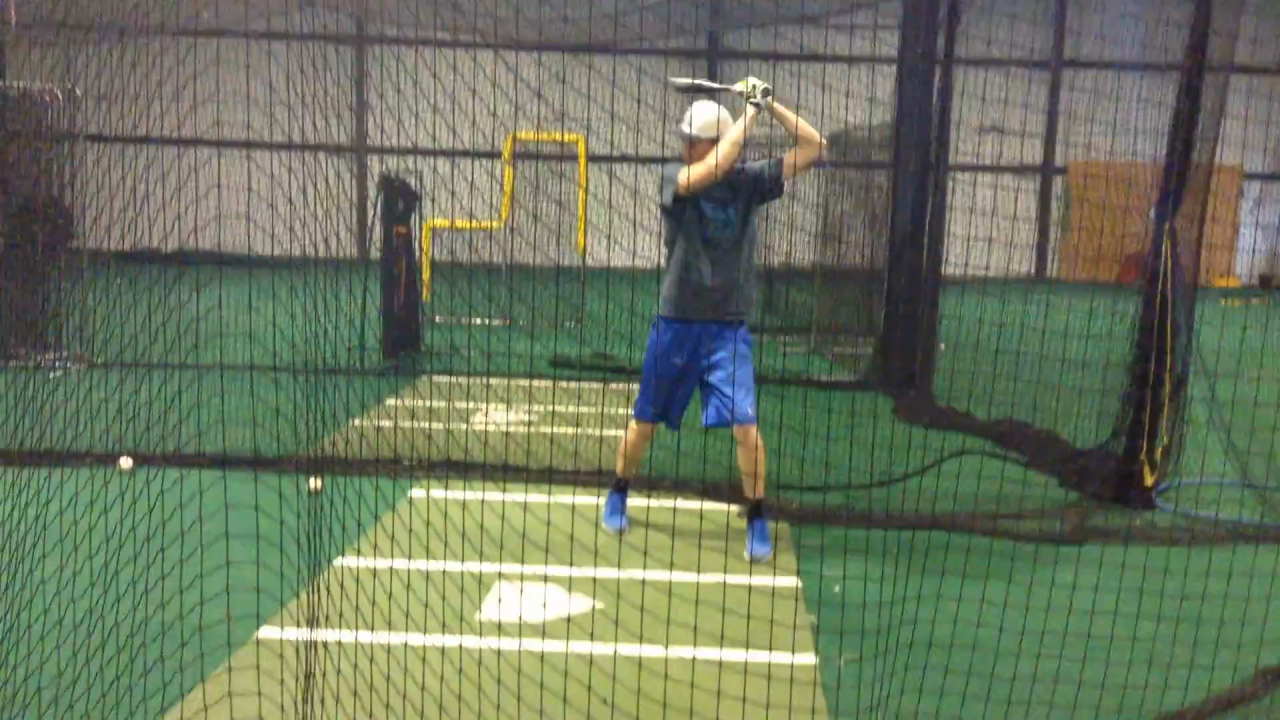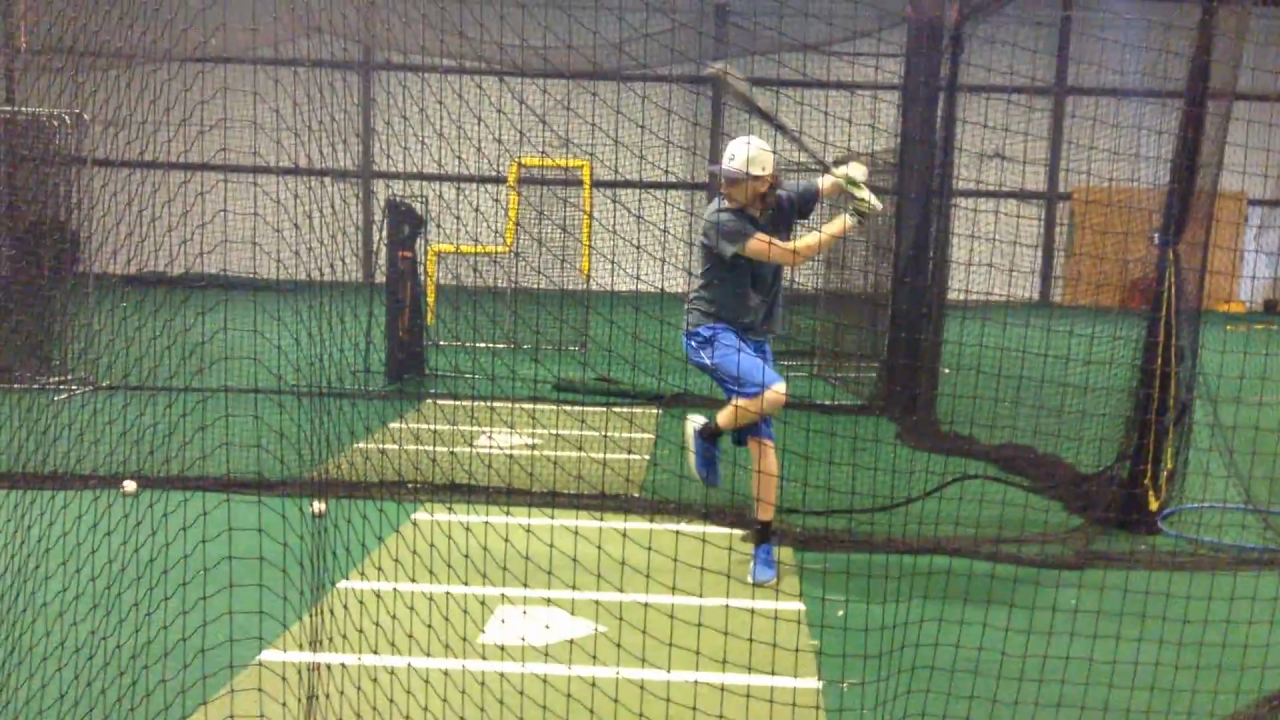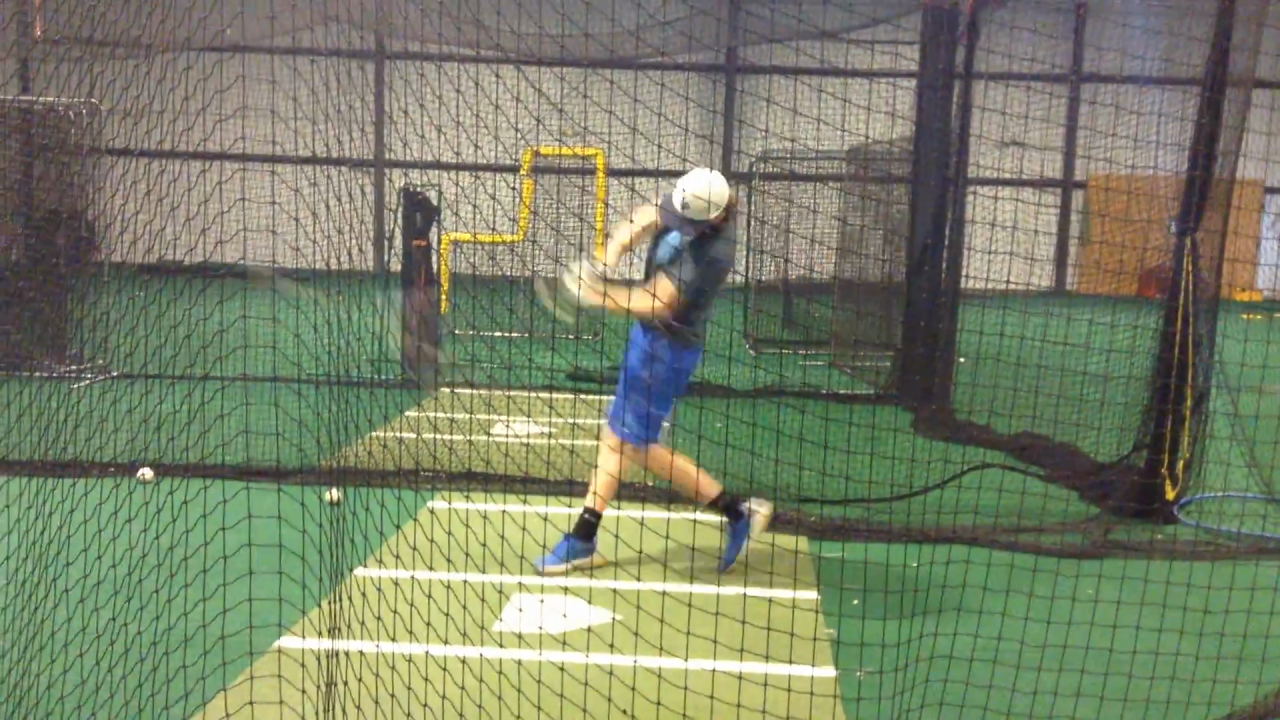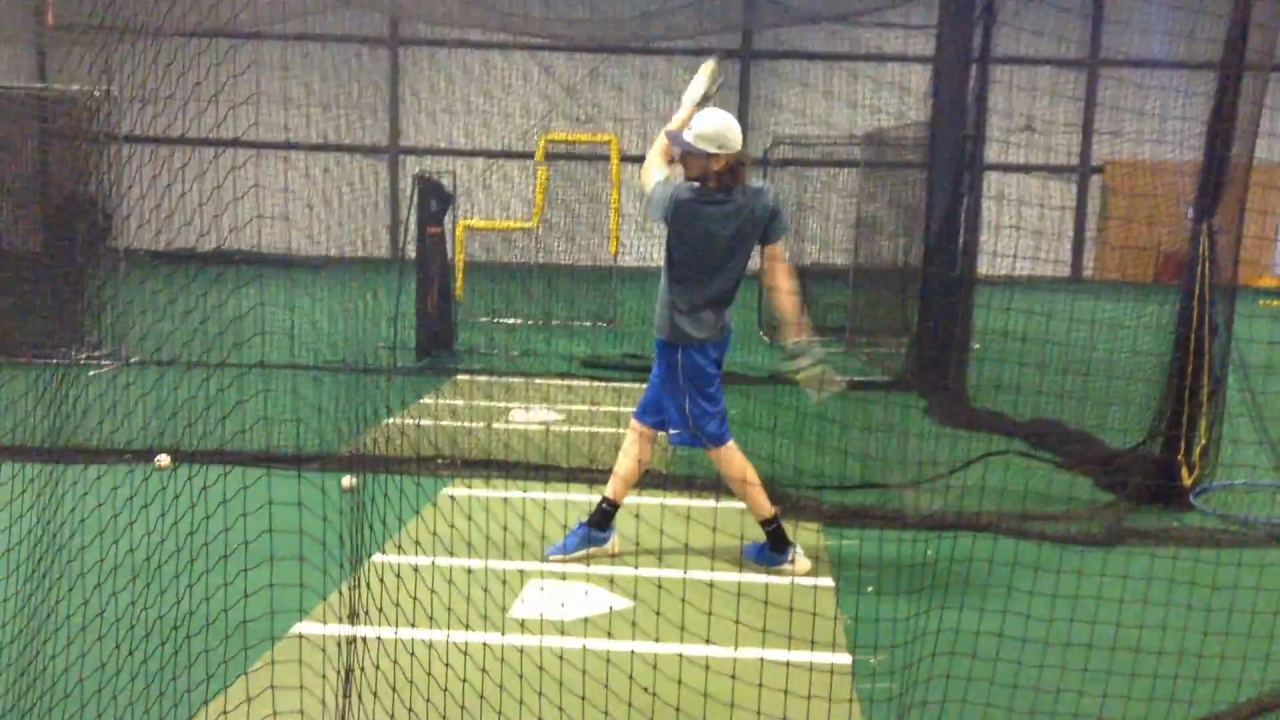
dt=0.7s
person 1, frame 1
left shoulder: (750, 179)
right shoulder: (672, 179)
left elbow: (814, 148)
right elbow: (712, 170)
left wrist: (769, 104)
right wrist: (750, 111)
left hip: (728, 326)
right hip: (676, 323)
left knee: (744, 424)
right knee: (645, 420)
left ankle: (757, 521)
right ankle: (618, 494)
person 1, frame 2
left shoulder: (784, 200)
right shoulder: (719, 220)
left elbow: (847, 174)
right elbow: (791, 255)
left wrist: (853, 179)
right wrist: (850, 218)
left hip: (752, 335)
right hip: (711, 331)
left knee: (762, 439)
right knee: (774, 393)
left ankle: (763, 544)
right ankle: (706, 431)
person 1, frame 3
left shoulder: (712, 255)
right shoulder: (679, 208)
left elbow: (650, 306)
right elbow: (640, 219)
left wrist: (598, 295)
right wrist: (608, 257)
left hip: (669, 347)
right hip: (651, 337)
left knee: (636, 445)
right knee: (615, 434)
left ankle: (738, 512)
right ankle: (583, 539)
person 1, frame 4
left shoulder: (684, 203)
right shoulder: (764, 201)
left elbow: (652, 169)
right elbow: (779, 276)
left wrist: (685, 109)
right wrist: (799, 338)
left hip: (687, 337)
right hip: (704, 332)
left knee: (714, 440)
right knee: (646, 424)
left ankle: (782, 544)
right ankle: (599, 529)
